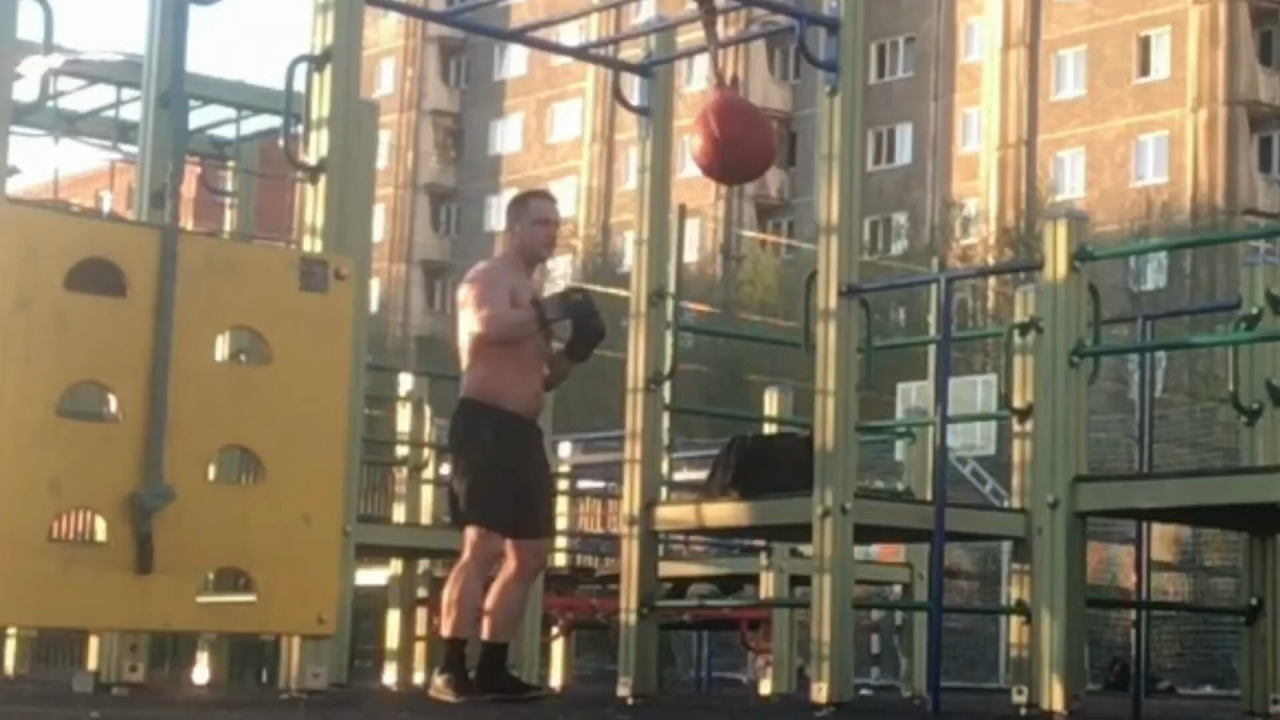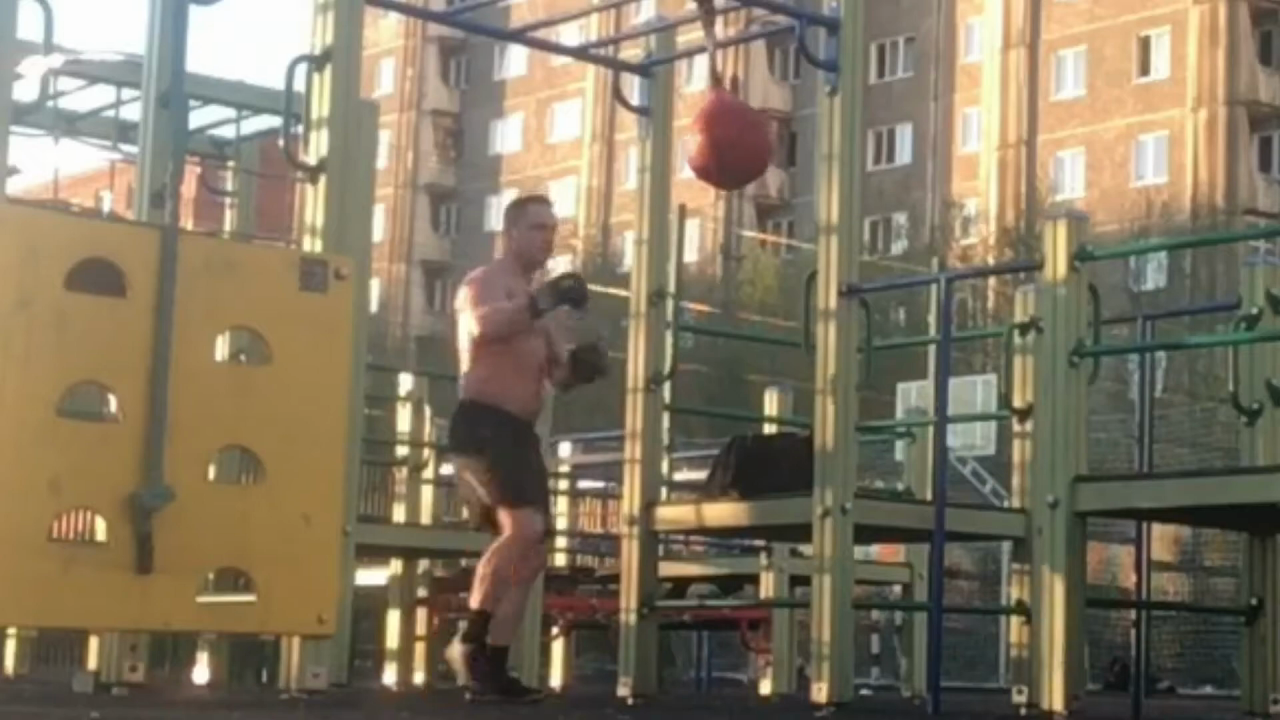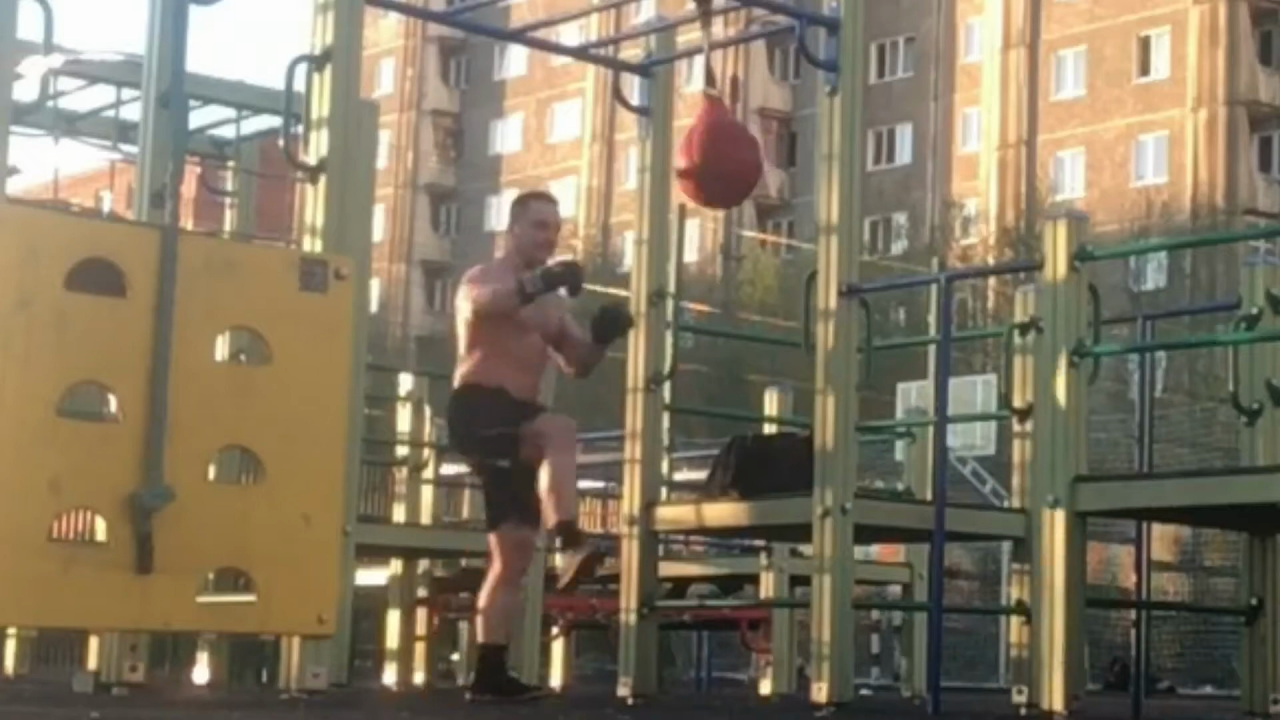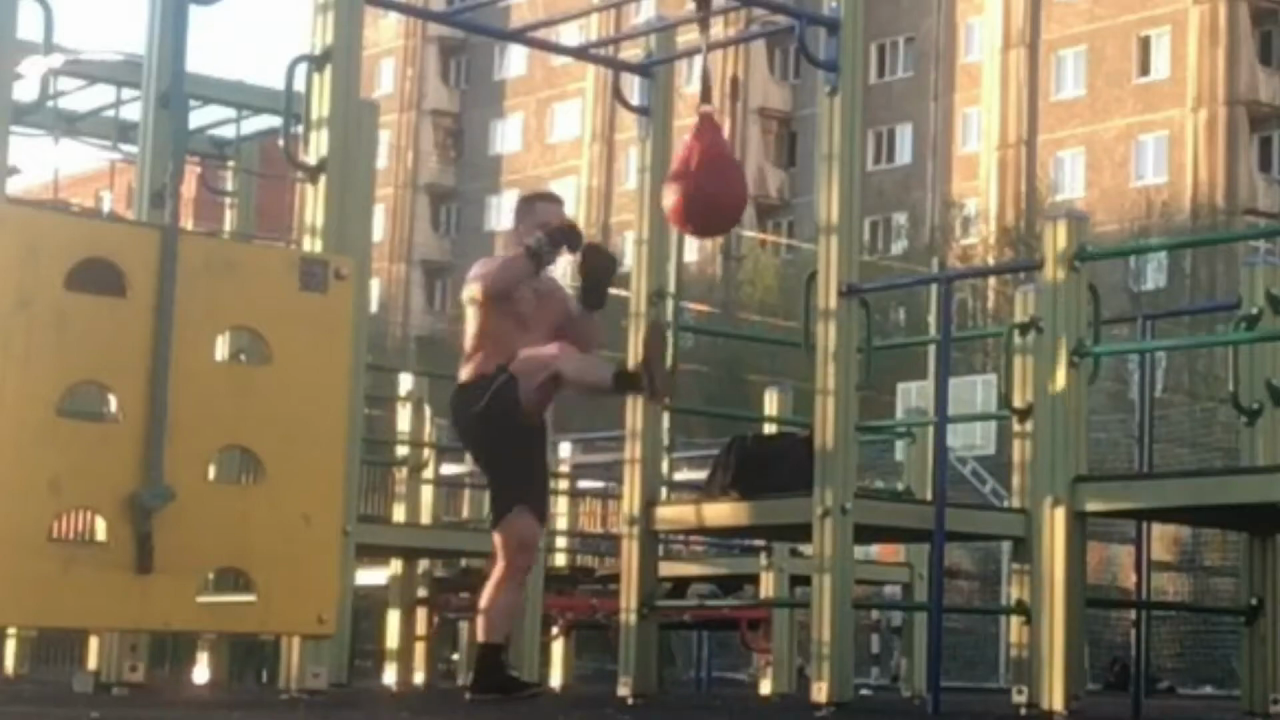
dt=0.1s
person 1, frame 1
left shoulder: (536, 296)
right shoulder: (486, 278)
right elbow: (488, 326)
left wrist: (569, 354)
right wrist: (549, 311)
left hip: (523, 433)
right hip: (483, 426)
left knee: (529, 555)
right knee: (481, 549)
left ankle: (491, 670)
right ankle: (449, 670)
person 1, frame 2
left shoulder: (537, 300)
right shoulder: (484, 281)
left elbow: (554, 377)
right elbow: (485, 325)
left wrist: (578, 365)
right wrist: (543, 302)
left hip: (520, 434)
right hip: (482, 427)
left knee: (529, 559)
right knee: (524, 528)
left ankle: (491, 673)
right ankle: (470, 640)
person 1, frame 3
left shoulder: (545, 299)
right shoulder: (488, 274)
left elbow: (580, 362)
right elbow: (481, 304)
left wrist: (600, 335)
right wrist: (537, 280)
left hip: (514, 423)
right hip: (478, 412)
left knee: (516, 552)
right knee: (560, 433)
left ankle: (489, 673)
right ankle: (569, 542)
person 1, frame 4
left shoulder: (552, 292)
right shoulder: (491, 269)
left elbow: (588, 345)
right elbow: (481, 294)
left wrist: (593, 297)
right wrist: (538, 249)
left hip: (518, 421)
right hip: (484, 404)
left knee: (519, 548)
right knee: (554, 355)
left ankle: (488, 672)
right ankle: (640, 380)
